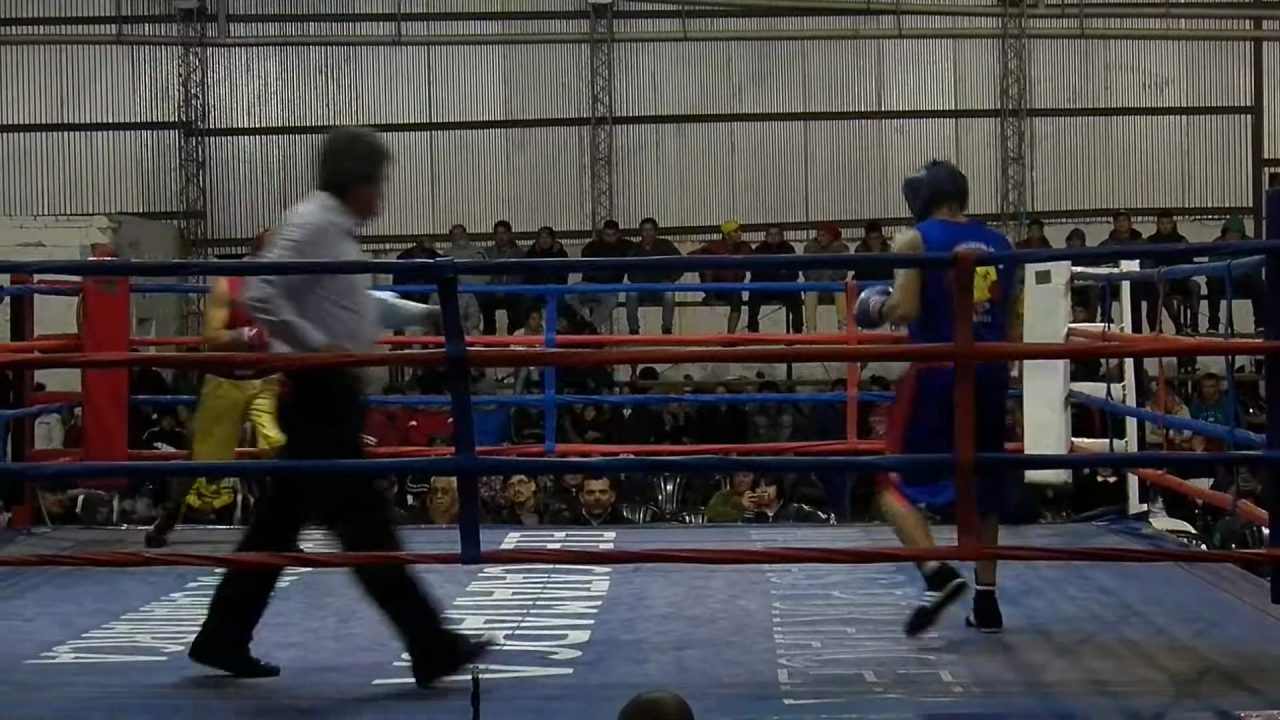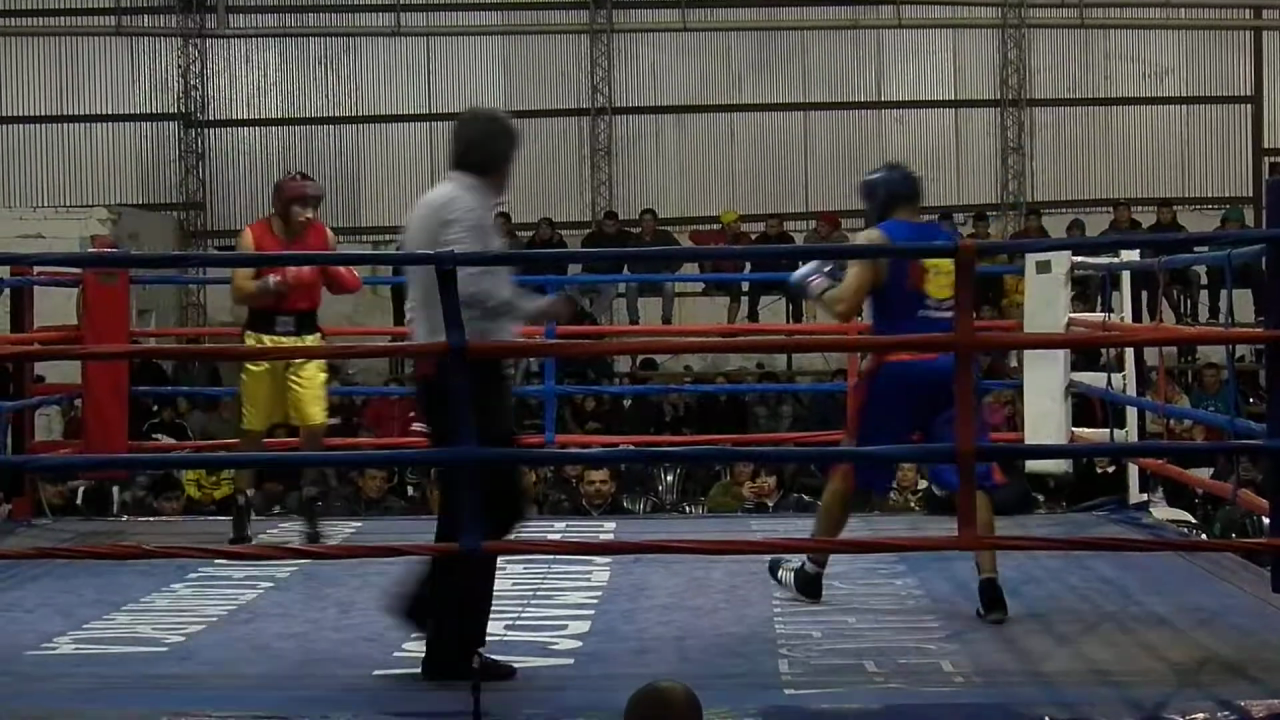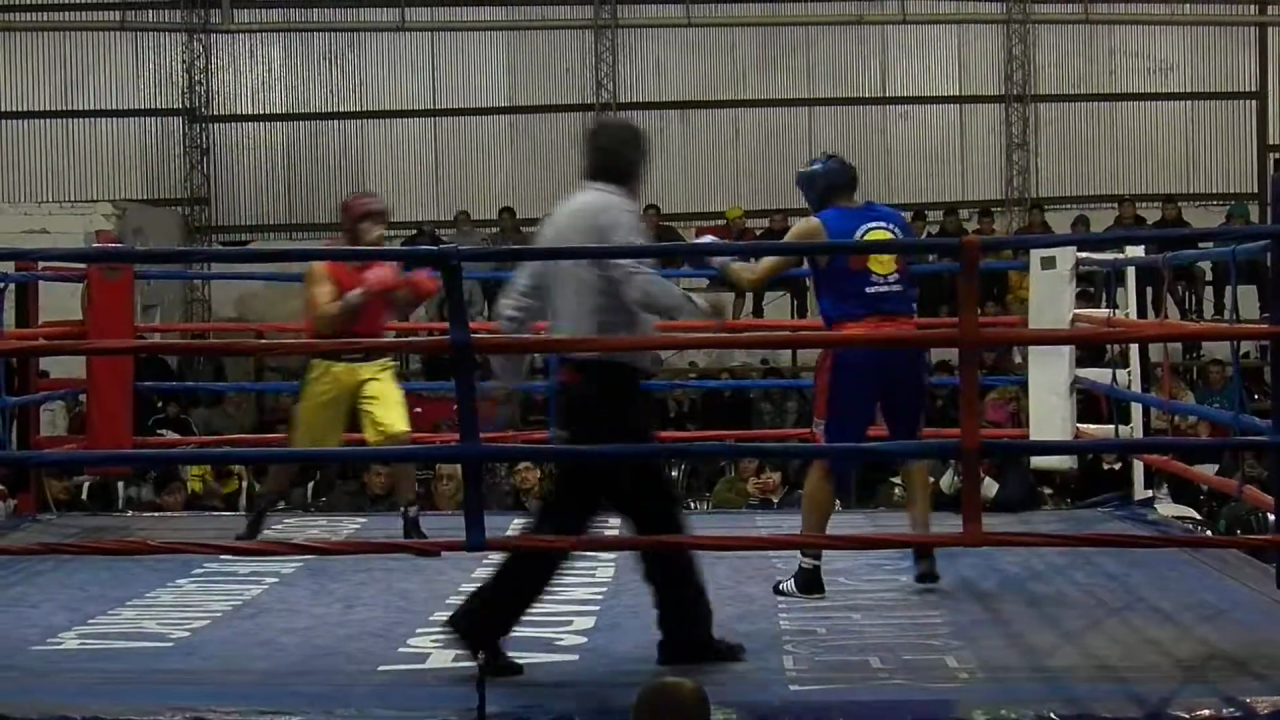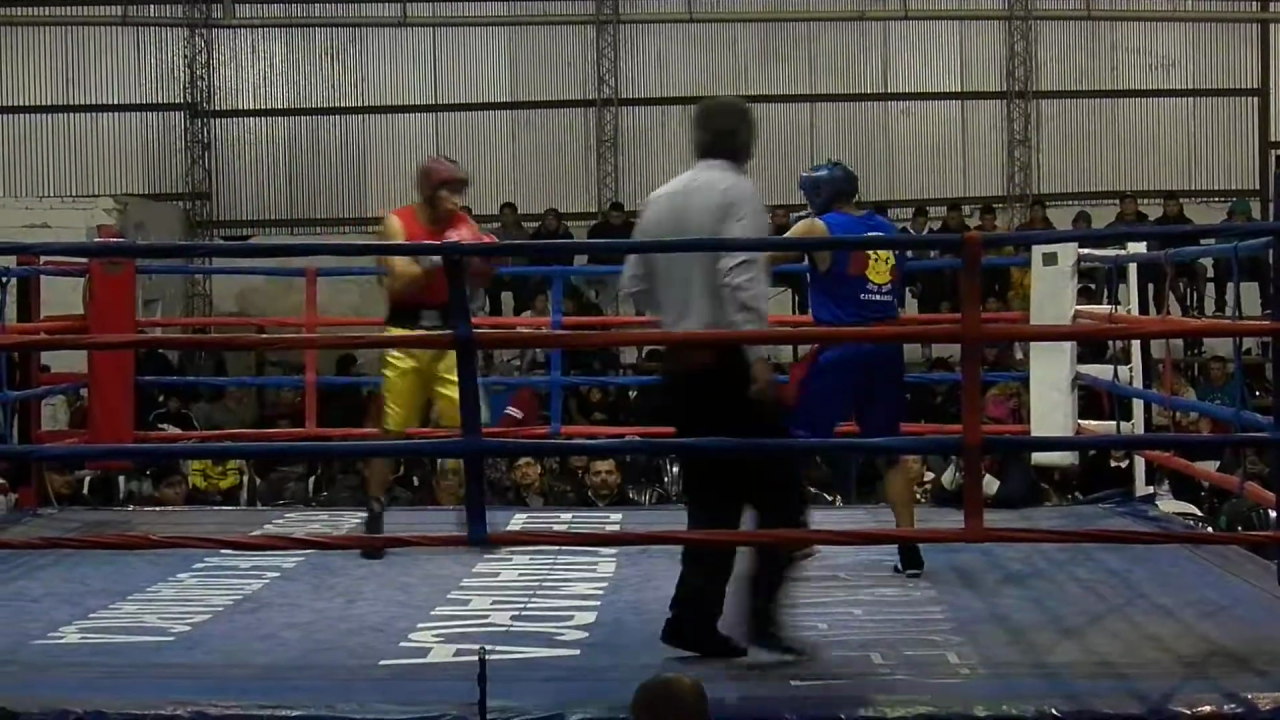
dt=0.3s
person 1, frame 1
left shoulder: (336, 229)
right shoulder: (311, 224)
left elbow: (359, 303)
right elbow: (259, 296)
left wrist: (423, 313)
right wrist: (317, 345)
left hip: (330, 392)
right hip: (320, 393)
left knee: (278, 522)
right knee: (368, 523)
left ankle: (223, 640)
right ankle: (431, 649)
person 1, frame 2
left shoulder: (432, 203)
right shoulder: (463, 205)
left elbow: (418, 294)
right elbow: (473, 288)
right wrist: (540, 308)
left hip: (448, 372)
right hip: (465, 376)
left knee: (497, 502)
right knee: (473, 512)
left ankle: (430, 602)
right ankle: (452, 652)
person 1, frame 3
left shoulder: (562, 218)
right shoulder: (615, 212)
left elbow: (518, 304)
right elbow: (639, 287)
left wrist: (509, 376)
right wrist: (695, 305)
left hip: (583, 378)
right hip: (606, 382)
left knee: (656, 510)
right knee: (565, 518)
left ankle: (688, 636)
right ankle: (481, 625)
person 1, frame 4
left shoulder: (659, 200)
right shoulder: (738, 193)
left elbow: (635, 287)
right elbow: (742, 279)
right wrist: (758, 355)
left hip: (679, 362)
right hip: (726, 364)
left knee: (716, 498)
right knee: (778, 489)
left ankle: (695, 624)
right ankle: (763, 615)
person 2, frame 1
left shoulder: (916, 241)
right shoulder: (999, 245)
left elbow: (906, 312)
left wrist: (874, 306)
left hip: (936, 373)
right hip: (989, 373)
left knee: (898, 491)
right knee: (983, 490)
left ankle: (939, 574)
right ankle: (987, 600)
person 2, frame 2
left shoulder: (875, 241)
right shoulder: (953, 241)
left elbow: (845, 309)
left wrist: (815, 284)
left hip: (898, 368)
right hip: (951, 365)
left knee: (848, 471)
right knee: (971, 479)
left ankle: (811, 574)
right ankle: (989, 587)
person 2, frame 3
left shoulder: (815, 228)
right shoulder: (896, 220)
left elbow: (755, 278)
left wrist: (714, 252)
left hip: (853, 346)
right hip: (905, 342)
left knee: (825, 458)
right knee: (908, 447)
left ankle: (809, 572)
right ankle: (923, 551)
person 2, frame 4
left shoulder: (817, 229)
right shoulder: (886, 230)
left hip: (838, 349)
right hip: (886, 349)
right knee: (889, 452)
right ankle: (908, 548)
person 3, frame 1
right shoulder: (226, 286)
right elbow: (213, 338)
right wrist: (252, 334)
left hip: (265, 379)
right hip: (225, 379)
left knee: (281, 448)
right knee: (203, 458)
right ankle: (169, 514)
person 3, frame 2
left shoulder: (322, 235)
right shoulder: (253, 236)
left elbow: (333, 284)
right elbow: (239, 292)
left wrist: (345, 279)
right wrist: (278, 281)
left hip: (307, 337)
right hip: (263, 337)
left knee: (314, 426)
right knee: (253, 429)
left ankle: (311, 507)
right ankle: (242, 509)
person 3, frame 3
left shoulder: (384, 259)
right shoulder: (322, 263)
left elbow: (398, 309)
right elbow: (322, 322)
left wrist: (417, 292)
right wrist: (364, 292)
left hip: (374, 362)
right hip: (330, 364)
left knee: (398, 438)
right knee: (297, 450)
left ankle: (411, 525)
right ankle: (259, 512)
person 3, frame 4
left shoulder: (464, 224)
right shoulder: (397, 224)
left elbow: (479, 280)
right elbow: (399, 285)
left wrist: (484, 258)
right wrist: (439, 257)
left hip: (450, 332)
right hip: (407, 334)
right knee: (394, 431)
right ankle: (375, 518)
